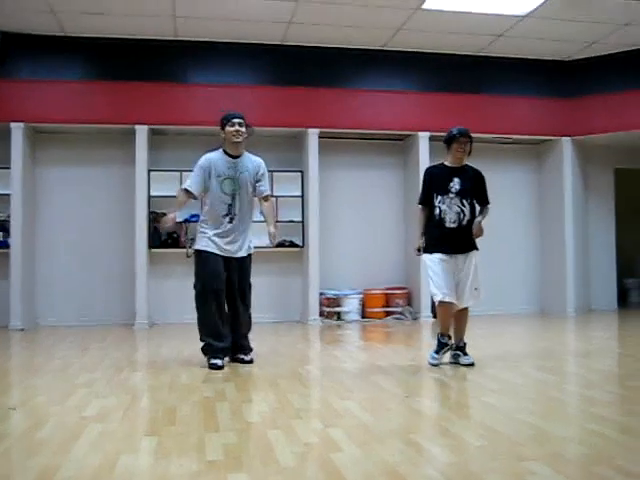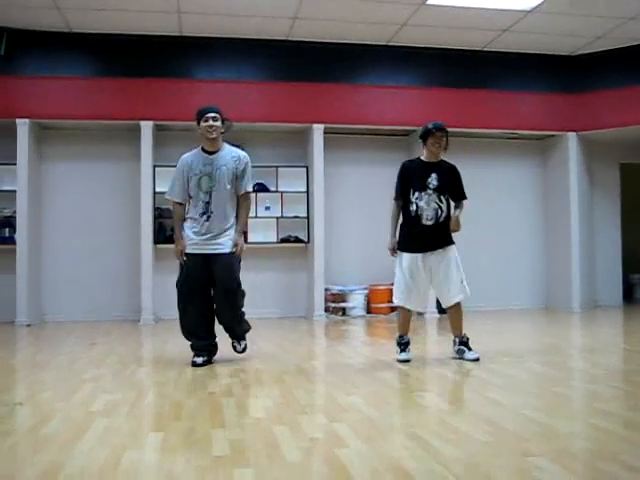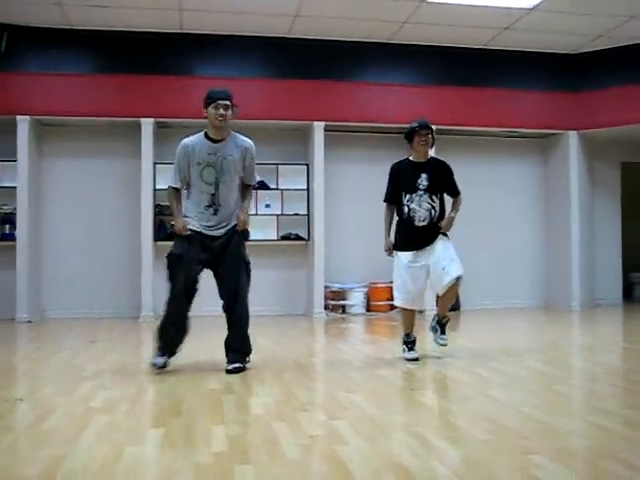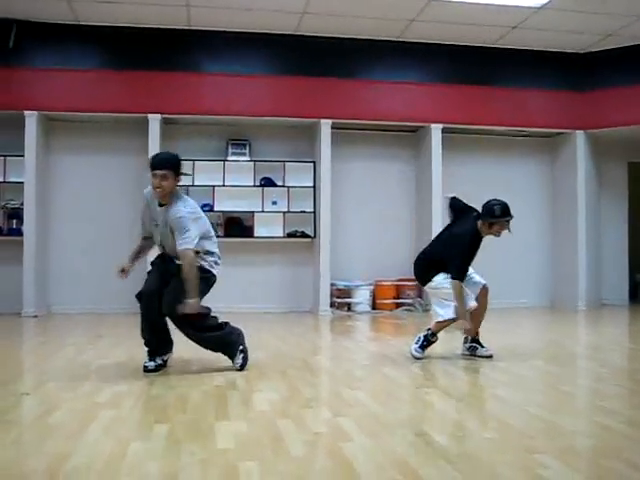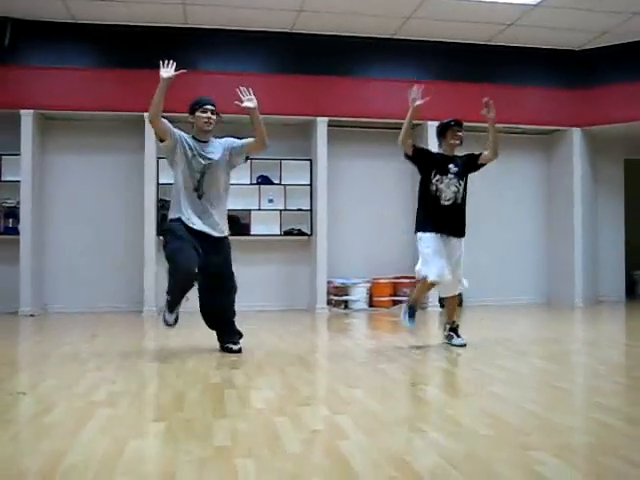
dt=0.7s
person 1, frame 1
left shoulder: (257, 164)
right shoulder: (208, 161)
left elbow: (265, 197)
right elbow: (188, 191)
left wrist: (271, 224)
right wrist: (174, 212)
left hip: (241, 244)
right hip: (210, 242)
left knee: (240, 299)
right knee: (209, 295)
left ankle: (239, 347)
right ankle: (217, 350)
person 1, frame 2
left shoulder: (239, 158)
right shoulder: (186, 161)
left elbow: (244, 198)
right elbow: (178, 202)
left wrist: (241, 233)
right wrist: (178, 237)
left hip: (226, 242)
right hip: (193, 244)
left knee: (229, 293)
right knee: (192, 299)
left ankle: (238, 330)
right ankle: (203, 348)
person 1, frame 3
left shoulder: (245, 147)
right shoulder: (188, 146)
right elbow: (176, 187)
left wrist: (245, 209)
right wrist: (178, 216)
left hip: (230, 232)
right hip: (193, 230)
left knee: (236, 295)
right knee: (181, 288)
left ankle: (238, 354)
right ankle: (166, 347)
person 1, frame 4
left shoulder: (183, 211)
right shoulder: (150, 197)
left elbow: (187, 255)
right elbow: (149, 237)
left wrist: (192, 296)
right wrist: (131, 260)
left hip: (199, 263)
right hip: (170, 260)
left knee: (177, 306)
right knee: (148, 296)
left ankle: (234, 342)
right ankle: (159, 351)
person 1, frame 5
left shoulder: (226, 147)
right shoulder: (178, 143)
left elbow: (261, 144)
right elbow: (154, 119)
left wrist: (254, 112)
right wrist: (164, 82)
left hip: (216, 230)
right hip: (182, 225)
left knee: (222, 287)
right knee: (184, 270)
left ankle: (228, 335)
right ankle: (173, 301)
person 2, frame 1
left shoulder: (475, 175)
right shoulder: (432, 173)
left elbow: (484, 206)
right elbow: (424, 208)
left wrist: (479, 220)
right wrist: (422, 237)
left hip: (465, 246)
right hip: (436, 246)
left knee: (463, 299)
right knee: (444, 297)
left ankle: (458, 348)
right ankle: (443, 341)
person 2, frame 2
left shoulder: (451, 171)
right shoulder: (408, 168)
left elbow: (459, 201)
right elbow: (398, 203)
left wrist: (455, 214)
right wrist: (393, 235)
left hip: (442, 243)
right hip: (411, 243)
left knee: (453, 295)
right knee: (406, 296)
left ankle: (460, 343)
right ankle: (403, 343)
person 2, frame 3
left shoulder: (441, 167)
right shoulder: (398, 169)
left elbow: (457, 195)
right elbow: (390, 205)
left wrist: (452, 216)
right wrist: (387, 236)
left hip: (436, 237)
right hip: (406, 242)
left knee: (453, 279)
right knee: (406, 296)
left ankle: (439, 321)
right ankle: (409, 341)
person 2, frame 4
left shoulder: (472, 215)
right shoulder: (466, 240)
left elbow: (452, 201)
right elbow: (457, 282)
right wrist: (464, 318)
left hip: (449, 265)
right hip: (429, 270)
left knee: (482, 290)
right knee: (465, 306)
left ankle: (471, 342)
right ankle: (426, 337)
person 2, frame 5
left shoulder: (465, 162)
right shoulder: (428, 158)
left elbow: (492, 154)
right elbow: (404, 144)
left wrist: (491, 124)
right wrist: (412, 111)
left hip: (456, 232)
right hip: (429, 230)
left knee: (453, 284)
right knee: (436, 274)
left ankle: (450, 330)
right ankle: (411, 305)
